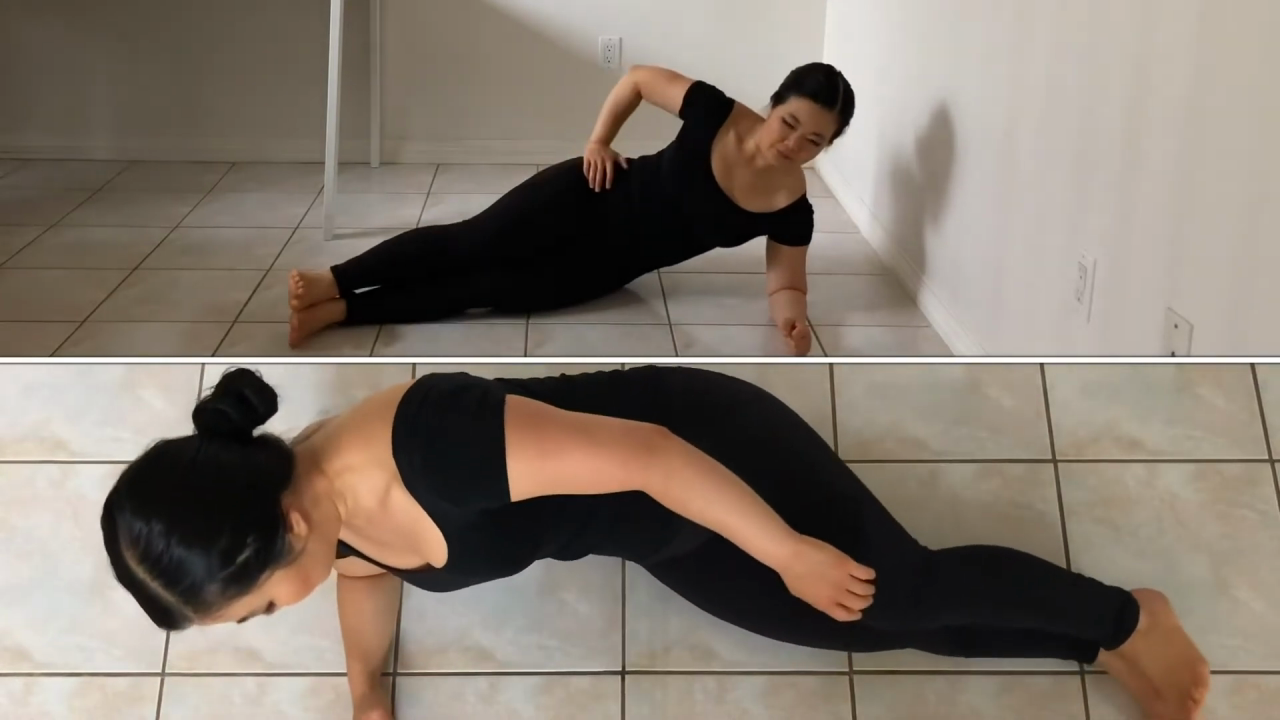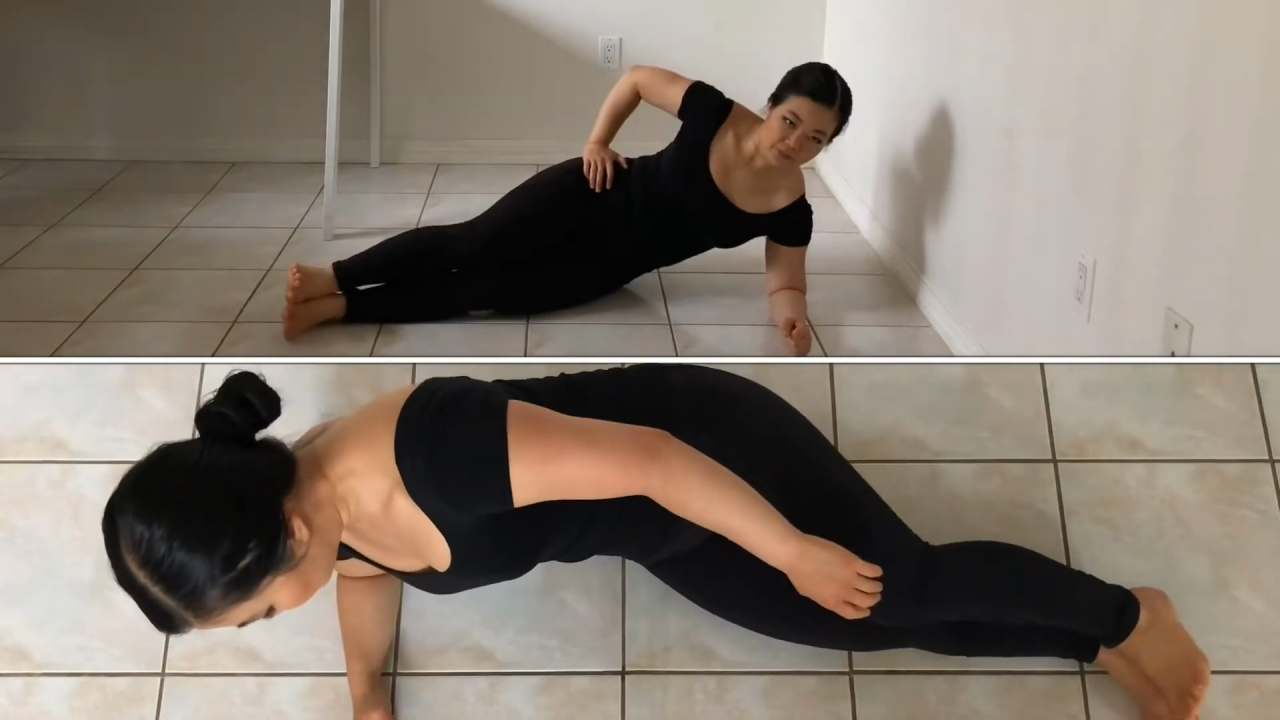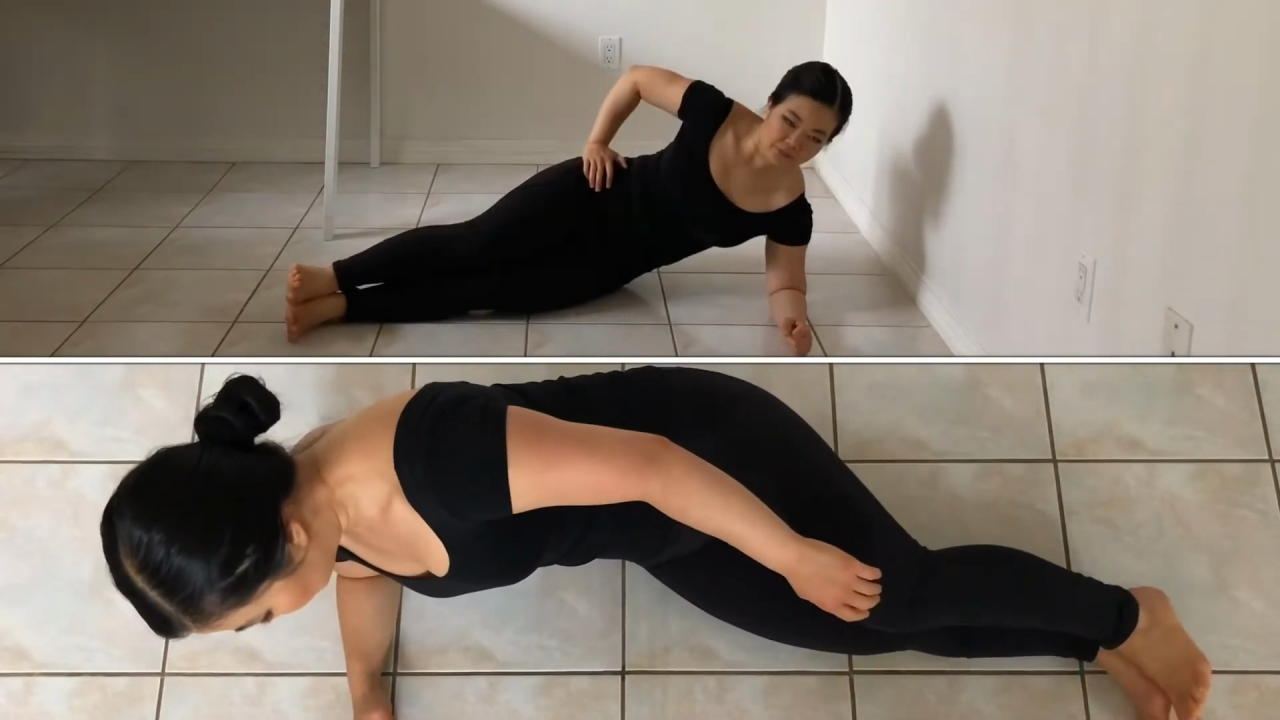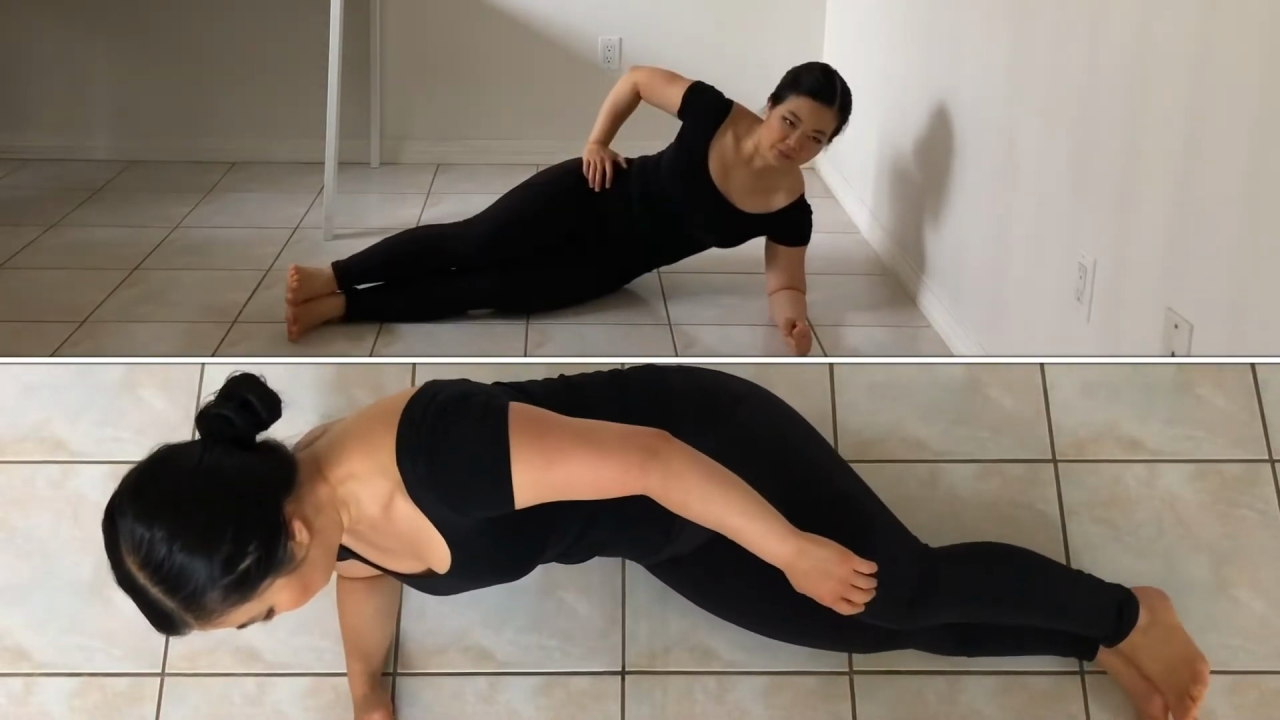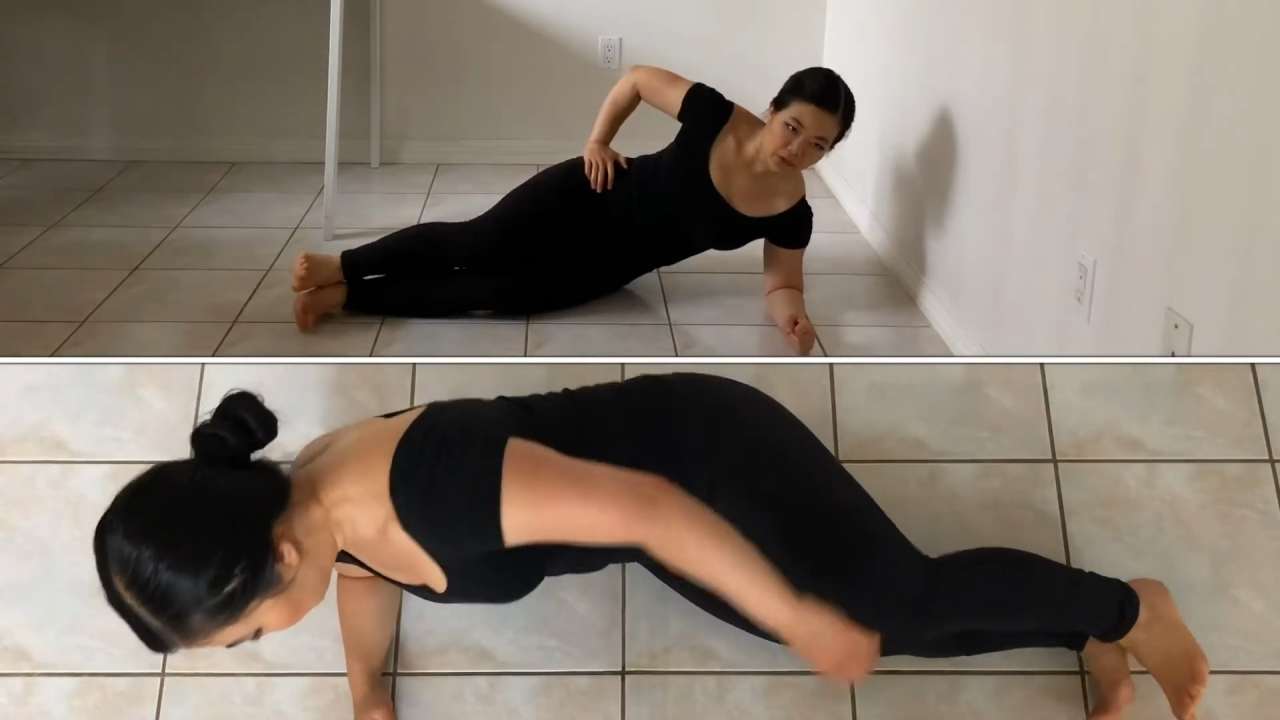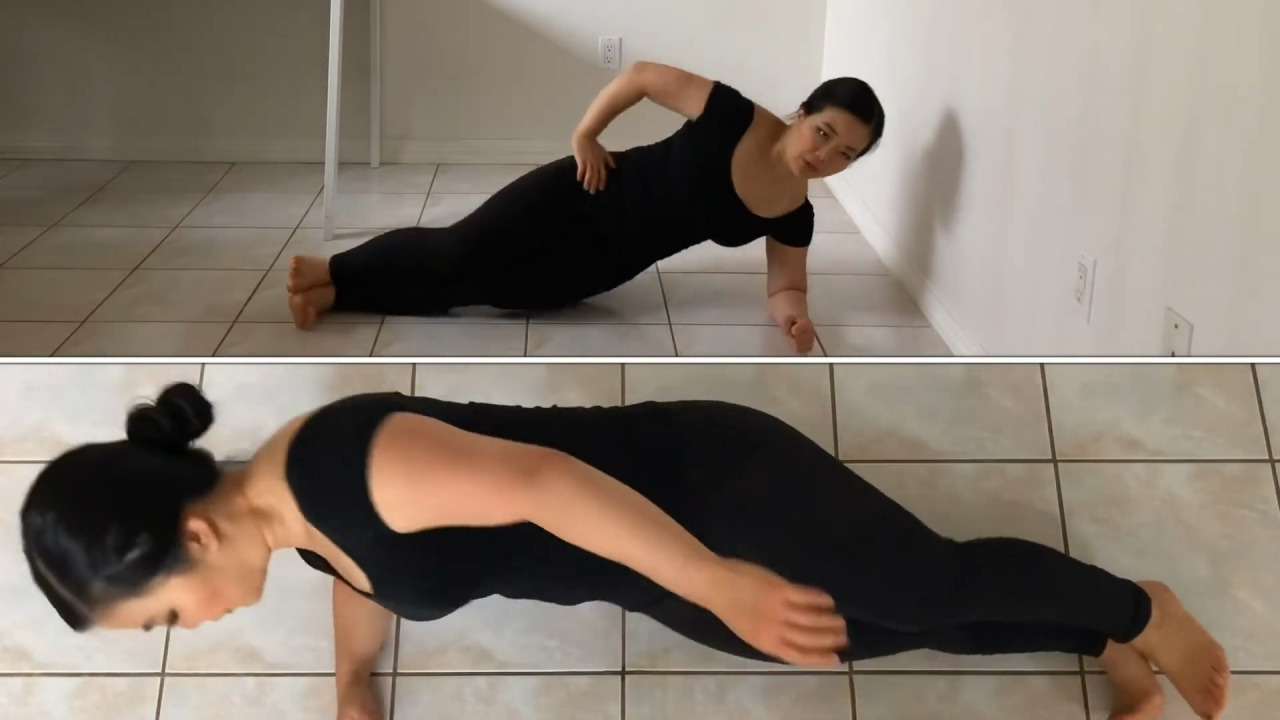
dt=0.4s
person 1, frame 1
left shoulder: (423, 444)
right shoulder: (316, 508)
left elbow: (647, 452)
left wrist: (789, 552)
left hip: (702, 447)
right hip: (657, 540)
left knee: (905, 589)
right knee: (865, 628)
left ankle: (1126, 617)
person 1, frame 2
left shoulder: (428, 452)
right shoulder: (316, 509)
left elbow: (652, 457)
left wrist: (796, 551)
left hip: (705, 444)
right hip: (661, 539)
left knee: (906, 584)
right knee: (870, 626)
left ankle: (1129, 613)
person 1, frame 3
left shoulder: (426, 459)
right shoulder: (313, 508)
left elbow: (649, 465)
left wrist: (796, 556)
left hip: (704, 448)
right hip: (661, 543)
left knee: (903, 592)
right knee: (868, 629)
left ankle: (1126, 617)
person 1, frame 4
left shoulder: (430, 453)
right shoulder: (309, 504)
left elbow: (650, 456)
right elbow: (367, 571)
left wrist: (793, 549)
left hip: (704, 443)
right hip: (662, 540)
left knee: (905, 586)
right knee: (867, 627)
left ankle: (1128, 614)
person 1, frame 5
left shoulder: (428, 479)
right shoulder: (316, 508)
left elbow: (653, 506)
left wrist: (791, 612)
left hip: (712, 446)
right hip: (676, 526)
left knee: (900, 603)
left ankle: (1128, 608)
person 1, frame 6
left shoulder: (333, 461)
right shoulder: (293, 519)
left elbow: (536, 479)
left wrist: (710, 579)
left hip: (706, 482)
right hip: (663, 579)
left knee: (933, 585)
left ankle: (1142, 614)
person 2, frame 1
left shoulder: (791, 209)
right shoulder: (715, 111)
left elbow: (785, 283)
right elbow: (638, 79)
left wrist: (793, 320)
right wrist: (597, 142)
left hip: (611, 264)
right hip: (593, 196)
left knee: (489, 288)
right knee: (473, 244)
left ankle: (340, 311)
right ankle: (331, 281)
person 2, frame 2
left shoulder: (789, 210)
right shoulder: (714, 112)
left elbow: (784, 282)
right elbow: (637, 79)
left wrist: (794, 321)
right wrist: (597, 142)
left hip: (611, 264)
right hip: (593, 196)
left knee: (488, 290)
right knee: (473, 245)
left ankle: (339, 307)
right ankle: (332, 277)
person 2, frame 3
left shoulder: (790, 209)
right shoulder: (714, 111)
left elbow: (784, 283)
right elbow: (636, 79)
left wrist: (794, 320)
right wrist: (596, 142)
left hip: (614, 262)
right hip: (595, 195)
left knee: (491, 291)
right knee: (475, 245)
left ankle: (341, 307)
right ankle: (333, 277)
person 2, frame 4
left shoulder: (789, 210)
right shoulder: (714, 111)
left elbow: (784, 283)
right elbow: (637, 79)
left wrist: (794, 320)
right wrist: (597, 141)
left hip: (614, 261)
right hip: (594, 196)
left knee: (489, 290)
right knee: (473, 244)
left ankle: (341, 306)
right ankle: (332, 276)
person 2, frame 5
left shoulder: (791, 213)
right shoulder: (713, 115)
left elbow: (782, 283)
right elbow: (637, 79)
left wrist: (793, 317)
right wrist: (597, 142)
left hip: (614, 262)
right hip: (595, 195)
left knee: (491, 290)
right knee: (475, 244)
left ankle: (345, 296)
right ankle: (340, 265)
person 2, frame 6
left shoulder: (795, 216)
right shoulder: (734, 116)
left elbow: (785, 286)
right elbow: (643, 75)
left wrist: (795, 319)
right wrist: (585, 136)
left hip: (614, 256)
right hip: (589, 192)
left knee: (486, 289)
right knee: (457, 253)
left ankle: (335, 297)
right ankle: (328, 267)
